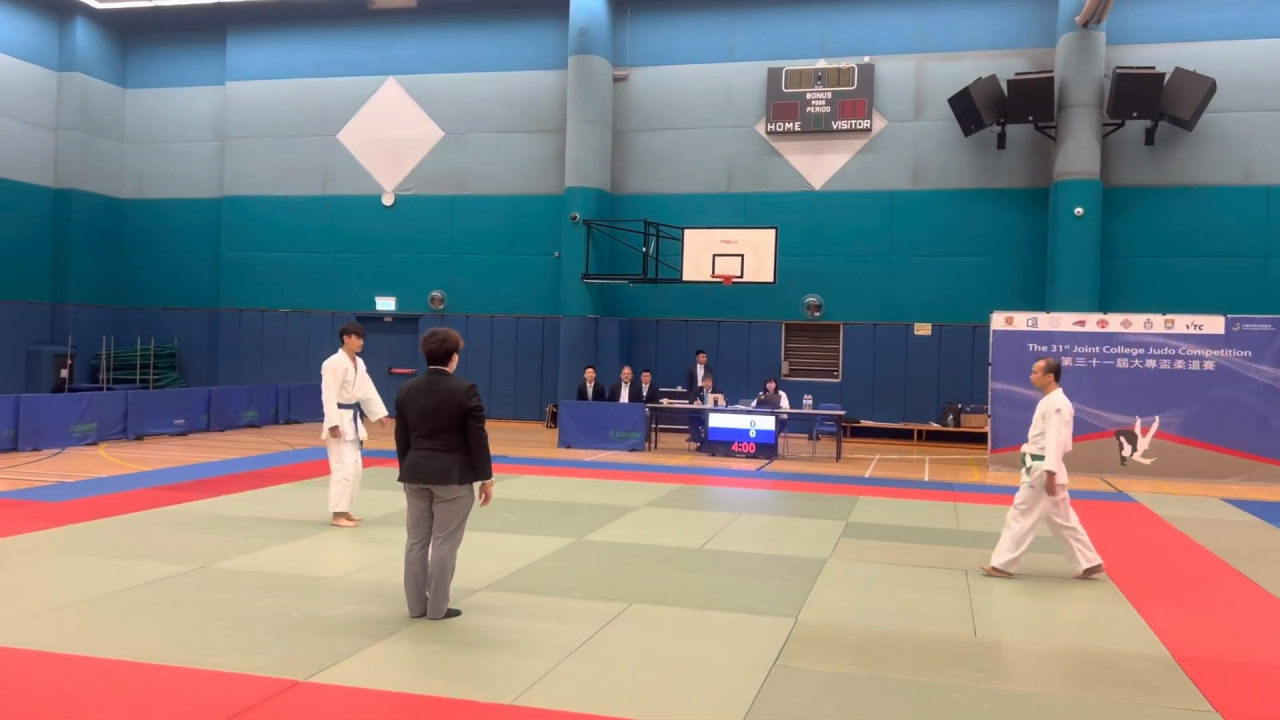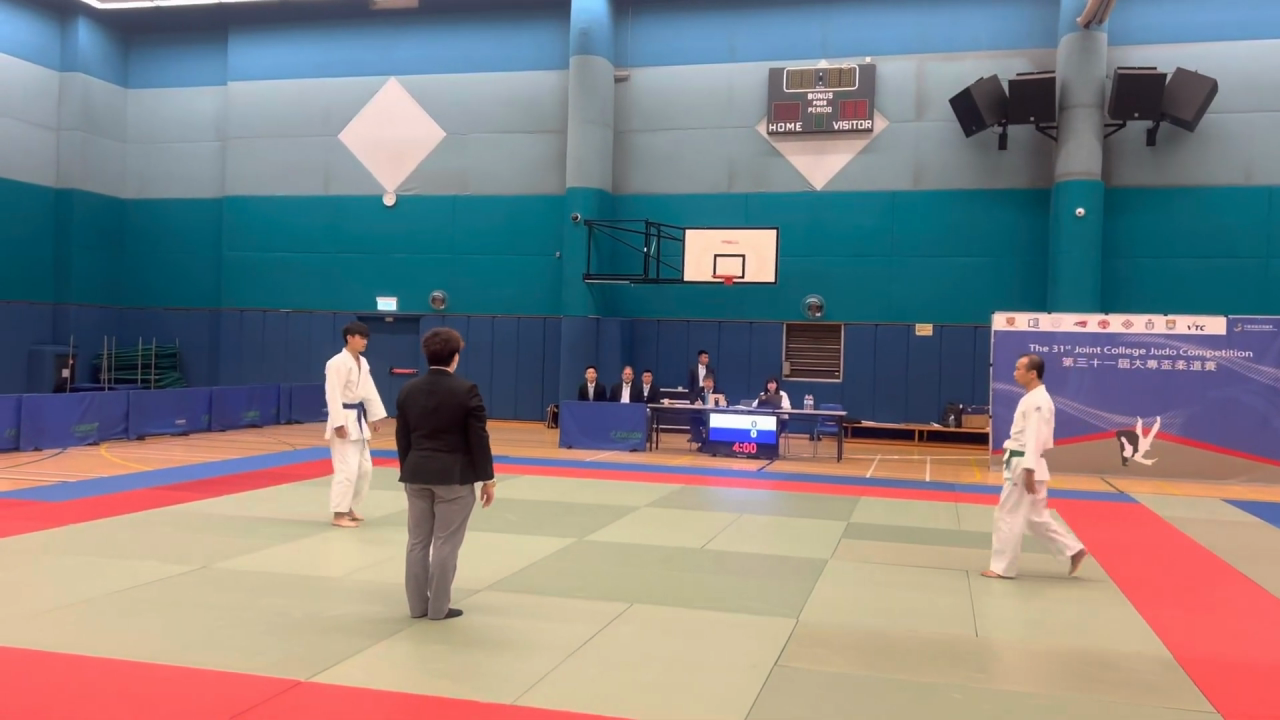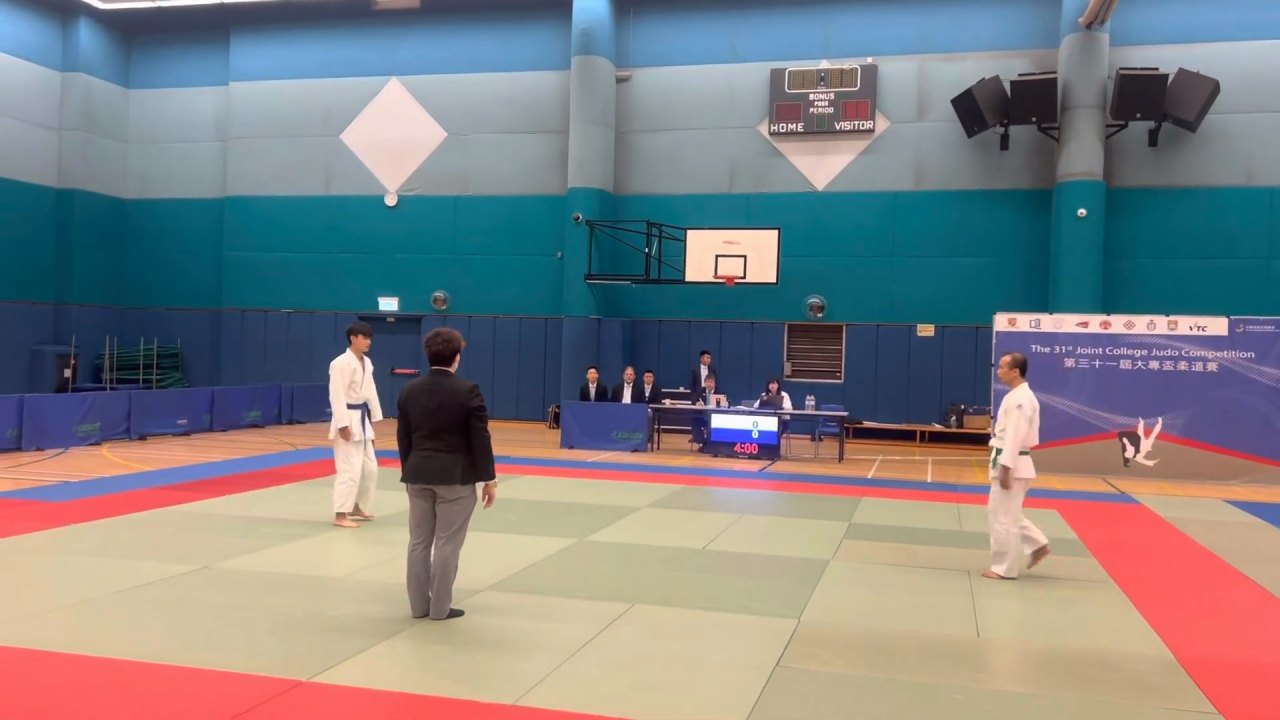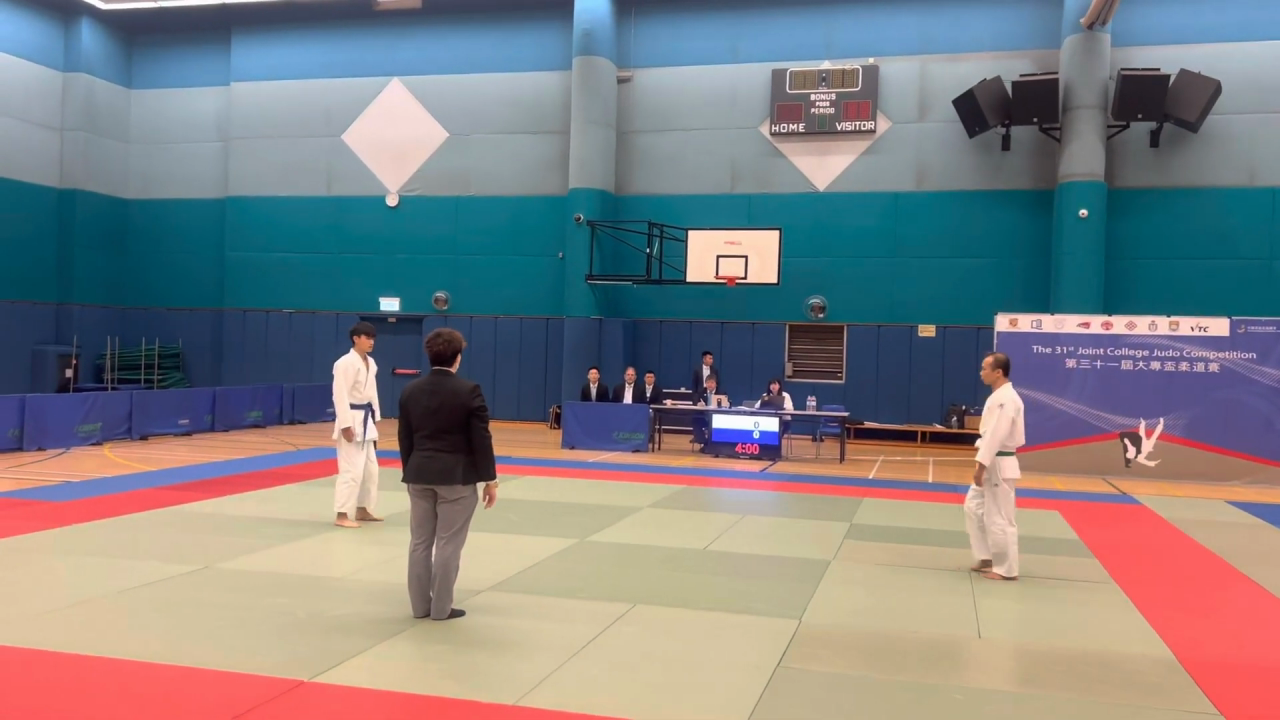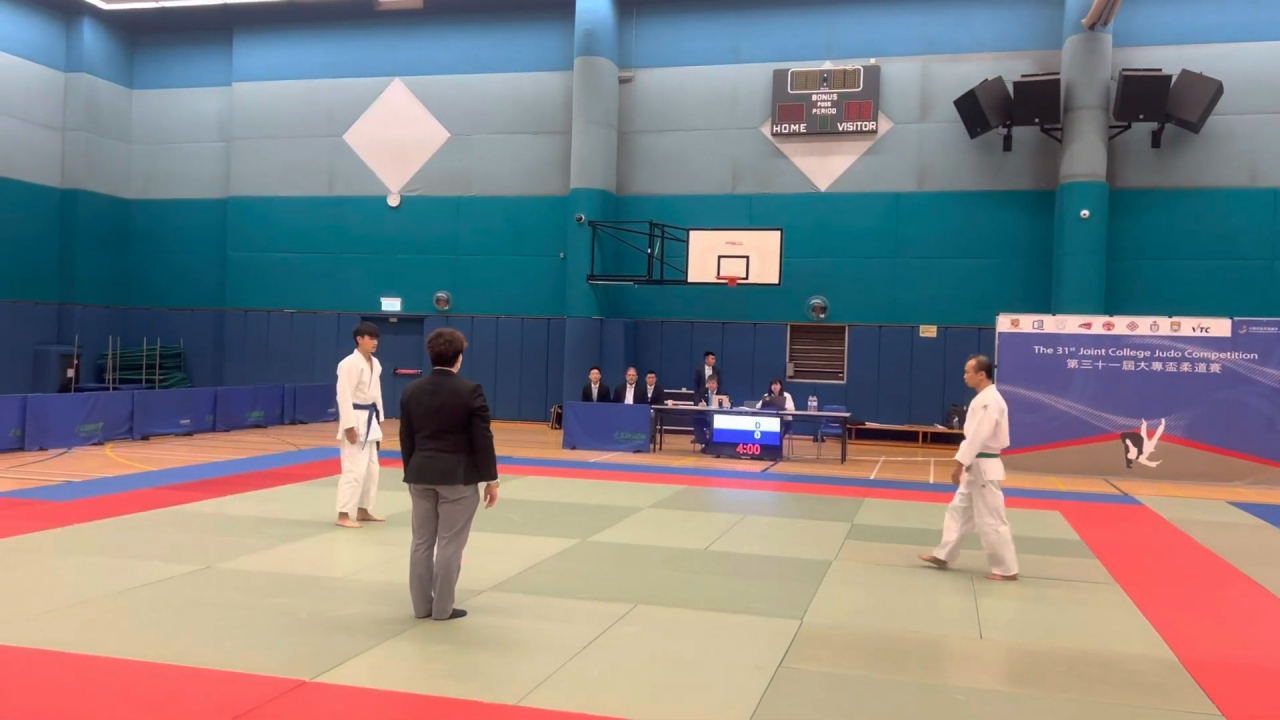
dt=0.1s
person 1, frame 1
left shoulder: (407, 390)
right shoulder: (465, 390)
left elbow: (401, 437)
right elbow: (477, 438)
right wrist: (485, 478)
left hip: (416, 474)
right hip: (453, 476)
left knee: (416, 541)
right knee: (444, 543)
left ankle: (416, 605)
right ankle: (437, 607)
person 1, frame 2
left shoulder: (408, 390)
right shoulder: (466, 390)
left elbow: (402, 437)
right elbow: (478, 439)
left wrist: (407, 472)
right wrist: (487, 479)
left hip: (417, 475)
right hip: (454, 477)
left knee: (417, 541)
right knee: (446, 543)
left ankle: (418, 605)
right ankle: (439, 607)
person 1, frame 3
left shoulder: (409, 390)
right shoulder: (468, 390)
left elbow: (403, 438)
right elbow: (480, 439)
left wrist: (408, 472)
right wrist: (488, 479)
left hip: (419, 475)
right hip: (456, 477)
left knee: (419, 541)
right knee: (447, 543)
left ankle: (419, 605)
right ankle: (440, 607)
person 1, frame 4
left shoulder: (411, 390)
right shoulder: (469, 391)
left elbow: (405, 438)
right elbow: (481, 439)
left wrist: (410, 473)
right wrist: (490, 479)
left hip: (420, 475)
right hip: (457, 477)
left knee: (420, 541)
right knee: (448, 543)
left ankle: (420, 605)
right ankle: (441, 607)
person 1, frame 5
left shoulder: (412, 390)
right shoulder: (470, 391)
left elbow: (406, 438)
right elbow: (482, 439)
left wrist: (411, 473)
right wrist: (491, 479)
left hip: (421, 475)
right hip: (458, 477)
left knee: (421, 541)
right knee: (450, 543)
left ankle: (422, 605)
right ankle: (443, 608)
person 2, frame 1
left shoulder: (1055, 403)
right shoulder: (1049, 401)
left elbow: (1055, 441)
left wrist: (1049, 473)
left hip: (1043, 470)
right hip: (1043, 468)
left knee: (1021, 516)
right knee: (1063, 520)
left ankle: (1002, 564)
right ankle: (1090, 562)
person 2, frame 2
left shoulder: (1037, 401)
right shoulder: (1033, 398)
left elbow: (1035, 438)
left wrist: (1028, 471)
left hip: (1024, 465)
right hip: (1024, 464)
left knee: (1007, 516)
right knee: (1035, 516)
left ankle: (1003, 567)
right ankle: (1073, 550)
person 2, frame 3
left shoulder: (1020, 398)
right shoulder: (1018, 395)
left elbow: (1014, 436)
left wrist: (1005, 467)
left hip: (1011, 464)
right hip: (1012, 463)
left knee: (1003, 516)
right knee: (1008, 514)
left ankle: (1004, 568)
right ankle: (1037, 546)
person 2, frame 4
left shoulder: (1002, 398)
right shoulder: (1003, 395)
left elbow: (994, 435)
left wrist: (981, 464)
left hip: (998, 465)
right hip: (996, 464)
left knee: (998, 518)
right knee: (975, 507)
left ankle: (1006, 568)
right ankle: (988, 557)
person 2, frame 5
left shoulder: (988, 401)
right shoulder: (988, 398)
left elbow: (977, 437)
left wrist: (959, 464)
left hip: (983, 468)
right hip: (979, 465)
left knee: (991, 520)
right knee: (958, 510)
left ankle: (1006, 569)
right ankle: (943, 555)
person 3, frame 1
left shoulder: (359, 363)
right shoulder: (334, 363)
left elbow: (367, 391)
right elbow: (328, 395)
left wrist: (379, 414)
right wrist: (333, 424)
left hip: (353, 419)
right hip: (339, 420)
left knee: (355, 468)
right knee: (343, 468)
left ankle: (344, 510)
right ankle: (337, 514)
person 3, frame 2
left shoulder: (363, 362)
right shoulder: (337, 363)
left elbow: (369, 391)
right elbow: (332, 395)
left wrist: (376, 416)
right wrist: (339, 424)
left hip: (358, 420)
right hip: (344, 420)
left knee: (364, 467)
right knee: (346, 469)
left ankle: (347, 507)
right ankle: (338, 514)
person 3, frame 3
left shoulder: (366, 363)
right shoulder: (342, 363)
right elbow: (337, 396)
left wrist: (374, 418)
right wrist: (343, 425)
left hip: (362, 420)
right hip: (348, 420)
left knee: (370, 467)
right knee: (349, 470)
left ankle: (356, 506)
right ankle: (340, 515)
person 3, frame 4
left shoulder: (370, 363)
right shoulder: (345, 363)
right elbow: (340, 396)
left wrist: (374, 418)
right wrist: (346, 425)
left hip: (366, 420)
right hip: (351, 420)
left knee: (370, 469)
right knee: (351, 470)
left ankle: (362, 510)
right ankle: (342, 515)
person 3, frame 5
left shoulder: (374, 363)
right shoulder: (349, 364)
right elbow: (344, 396)
left wrist: (377, 418)
right wrist: (349, 426)
left hip: (369, 420)
right hip: (355, 420)
left knee: (371, 469)
right knee: (354, 470)
left ankle: (363, 511)
right ankle: (343, 515)
